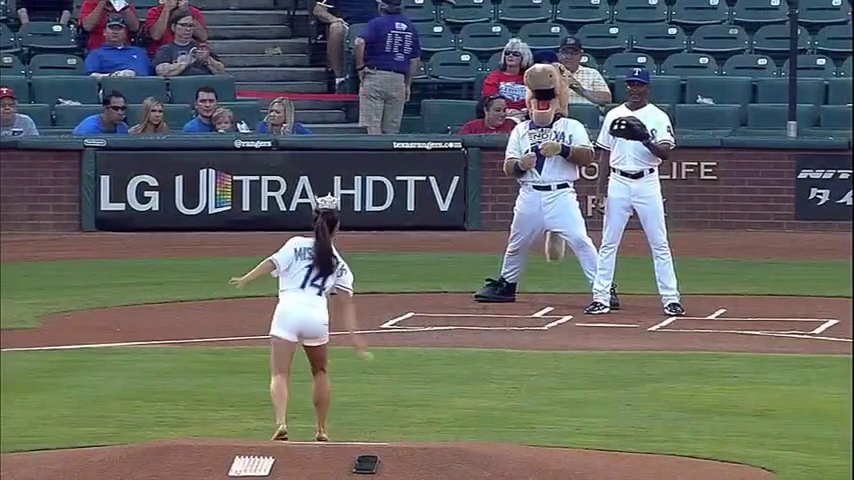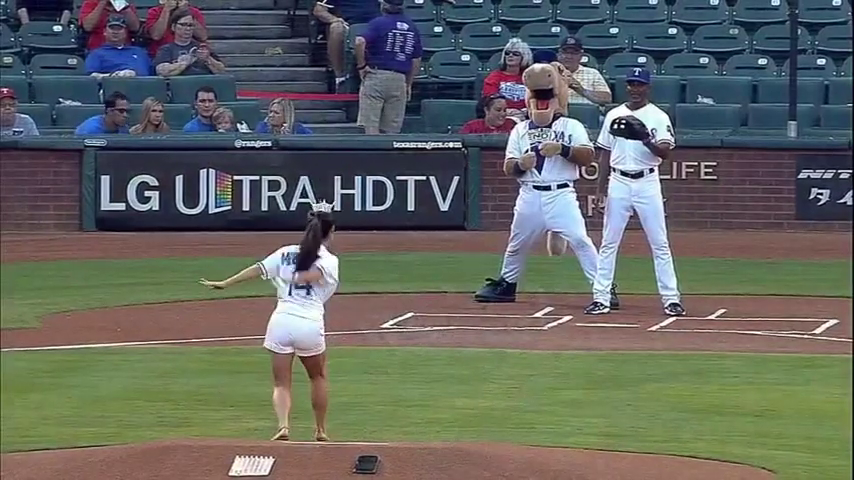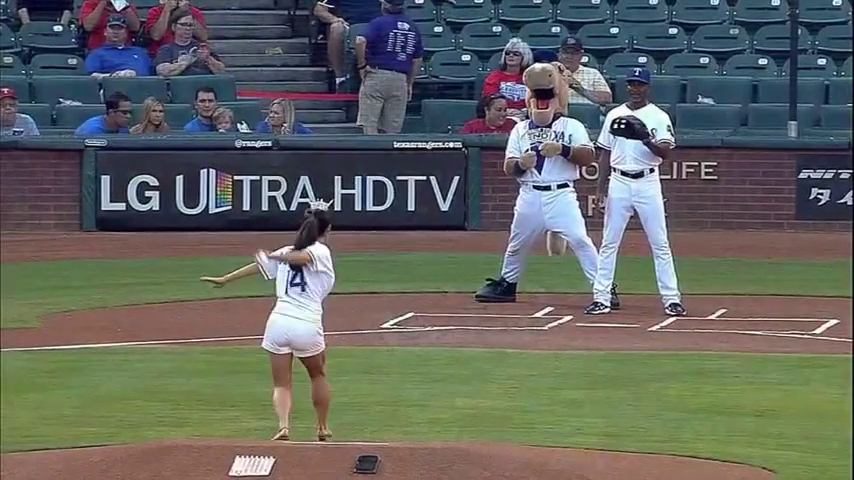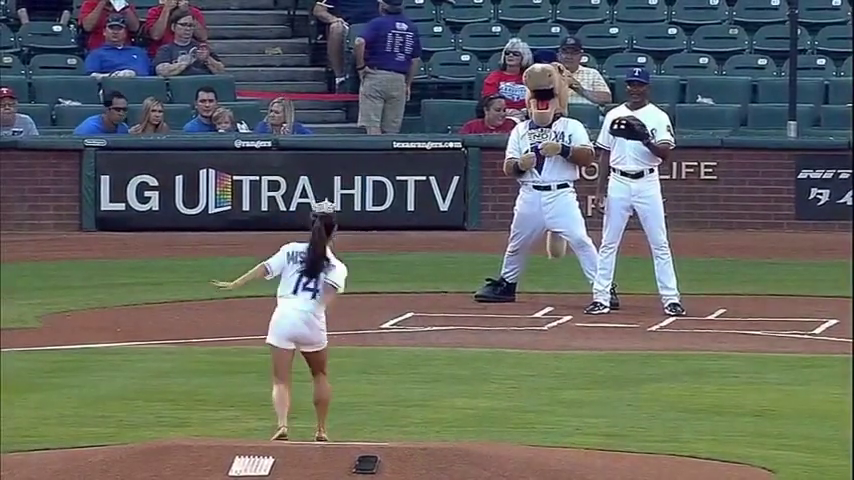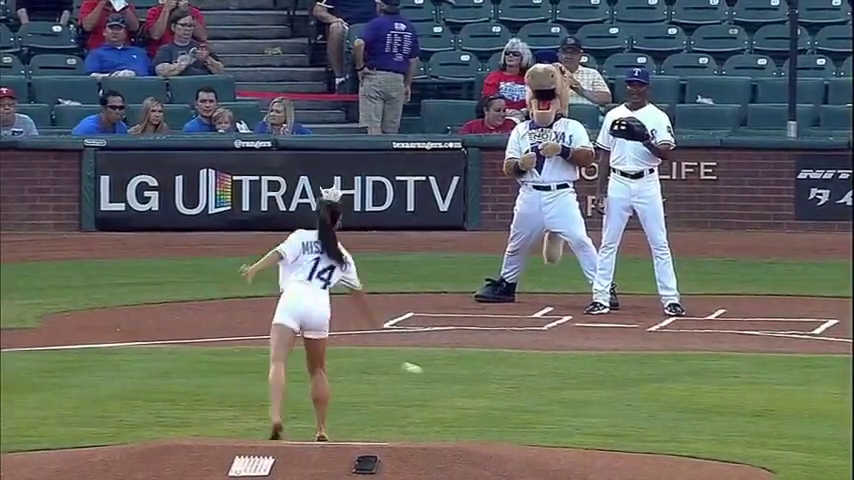
dt=1s
person 1, frame 1
left shoulder: (659, 117)
right shoulder: (613, 115)
left elbow: (666, 153)
right elbow: (605, 154)
left wrist: (648, 141)
right wrist: (600, 189)
left hip: (647, 184)
right hip: (618, 184)
left knee: (659, 244)
right knee: (608, 243)
left ankle: (670, 299)
right ankle: (600, 298)
person 1, frame 2
left shoulder: (659, 116)
right shoulder: (613, 115)
left elbow: (665, 152)
right elbow: (605, 154)
left wrist: (646, 140)
right wrist: (600, 188)
left hip: (647, 183)
right hip: (618, 183)
left knee: (659, 243)
right knee: (608, 243)
left ankle: (670, 298)
right ankle: (600, 298)
person 1, frame 3
left shoulder: (659, 117)
right shoulder: (614, 115)
left elbow: (666, 152)
right elbow: (606, 154)
left wrist: (646, 139)
right wrist: (600, 188)
left hip: (648, 183)
right hip: (619, 183)
left knee: (660, 243)
right knee: (609, 243)
left ankle: (671, 298)
right ankle: (601, 298)
person 1, frame 4
left shoulder: (659, 117)
right shoulder: (613, 115)
left elbow: (666, 152)
right elbow: (605, 154)
left wrist: (646, 141)
right wrist: (600, 189)
left hip: (647, 184)
right hip: (618, 184)
left knee: (659, 243)
right knee: (608, 243)
left ankle: (670, 298)
right ankle: (600, 298)
person 1, frame 5
left shoulder: (659, 117)
right shoulder: (612, 115)
left elbow: (666, 153)
right elbow: (605, 154)
left wrist: (647, 142)
right wrist: (600, 189)
left hip: (647, 184)
right hip: (618, 184)
left knee: (659, 243)
right knee: (608, 243)
left ankle: (670, 299)
right ankle: (600, 298)
person 2, frame 1
left shoulder: (295, 245)
right shoulder: (339, 263)
left elbow: (270, 264)
right elbow: (345, 305)
left wrist: (244, 280)
right wrist: (354, 336)
left hip: (288, 311)
right hip: (316, 316)
left knee: (280, 375)
right knee: (319, 374)
left ankle: (281, 425)
right ankle: (320, 431)
person 2, frame 2
left shoulder: (288, 253)
right shoulder: (330, 261)
left elbow: (257, 269)
right elbow: (312, 273)
left wrist: (225, 283)
right wrist: (298, 281)
left hip: (281, 323)
right hip: (309, 328)
left knee: (281, 385)
right knee: (318, 378)
left ankle: (283, 428)
right ankle: (321, 431)
person 2, frame 3
left shoulder: (285, 251)
right shoulder: (321, 253)
left elbow: (256, 266)
right elbow: (300, 257)
left wrist: (225, 279)
right wrist: (274, 255)
left hip: (279, 323)
right hip: (308, 327)
left knee: (281, 384)
right knee: (319, 376)
left ankle: (284, 426)
right ankle: (322, 429)
person 2, frame 4
left shoulder: (291, 250)
right shoulder: (335, 265)
left elbow: (263, 269)
right elbow: (333, 291)
left wrist: (235, 284)
right wrist: (320, 309)
left hip: (283, 319)
right hip: (312, 324)
left knee: (281, 383)
right knee: (320, 376)
left ankle: (282, 426)
right ankle: (321, 431)
person 2, frame 5
left shoulder: (300, 237)
right shoulder: (342, 255)
left elbow: (278, 254)
right elbow: (356, 290)
left wrist: (252, 270)
right wrist: (369, 314)
left hip: (292, 303)
right hip: (318, 311)
left knee: (277, 361)
right knee: (318, 372)
left ankle: (275, 417)
right ankle: (321, 431)
person 3, frame 1
left shoulder: (572, 126)
right shoulder: (521, 130)
left elbow: (587, 157)
right elbow: (508, 167)
left wrist: (562, 149)
right wrist: (520, 165)
left hip: (560, 197)
right hip: (529, 197)
left knee: (580, 240)
right knee: (517, 244)
right ankle: (505, 286)
person 3, frame 2
left shoulder: (571, 126)
right shoulder: (521, 130)
left elbow: (588, 156)
right elbow: (508, 167)
left wrist: (562, 149)
right wrist: (520, 165)
left hip: (561, 196)
right hip: (529, 197)
left knee: (580, 240)
right knee: (517, 244)
right ankle: (505, 285)
person 3, frame 3
left shoulder: (571, 125)
right shoulder: (520, 128)
left elbow: (588, 156)
right elbow: (508, 167)
left wrist: (562, 149)
right wrist: (520, 164)
left hip: (560, 195)
right hip: (529, 196)
left knee: (579, 240)
right knee: (517, 243)
left ankle: (605, 289)
right ankle: (506, 284)
person 3, frame 4
left shoulder: (572, 126)
right shoulder: (520, 129)
left elbow: (587, 157)
right elbow: (508, 167)
left wrist: (562, 149)
right wrist: (519, 165)
left hip: (561, 196)
right hip: (529, 196)
left knee: (580, 240)
right knee: (517, 243)
right ankle: (505, 285)
person 3, frame 5
left shoulder: (572, 127)
right shoulder: (521, 130)
left elbow: (588, 158)
right elbow: (508, 167)
left wrist: (562, 150)
right wrist: (520, 165)
left hip: (560, 195)
right hip: (529, 196)
left knee: (579, 240)
right knee: (517, 244)
left ankle: (604, 289)
right ankle: (504, 286)
person 4, frame 1
left shoulder: (377, 23)
right shoulder: (410, 26)
left elbow: (359, 43)
right elbow: (415, 59)
left wrist: (360, 66)
right wrist: (407, 84)
left hip: (375, 77)
right hip: (398, 80)
left knee: (373, 126)
right knee: (392, 129)
person 4, frame 2
left shoulder: (379, 22)
right shoulder: (412, 26)
left elbow: (360, 42)
right elbow: (416, 60)
left wrist: (361, 65)
right wrist: (408, 84)
left hip: (376, 76)
right hip: (399, 79)
left knee: (371, 125)
right knee: (392, 130)
person 4, frame 3
left shoulder: (379, 22)
right shoulder: (413, 27)
left elbow: (360, 41)
right elbow: (417, 60)
left wrist: (361, 65)
right wrist: (409, 84)
left hip: (377, 76)
right hip: (400, 80)
left knee: (369, 125)
right knee: (393, 129)
person 4, frame 4
left shoulder: (378, 23)
right shoulder: (411, 27)
left elbow: (359, 42)
right elbow: (416, 59)
left wrist: (360, 66)
right wrist: (408, 84)
left hip: (376, 76)
right hip: (399, 80)
left knee: (372, 126)
right knee: (392, 129)
person 4, frame 5
left shoulder: (377, 23)
right shoulder: (409, 27)
left elbow: (358, 43)
right elbow: (414, 59)
left wrist: (360, 67)
right wrist: (407, 84)
left hip: (375, 77)
right hip: (397, 80)
left knee: (373, 126)
right knee: (391, 130)
